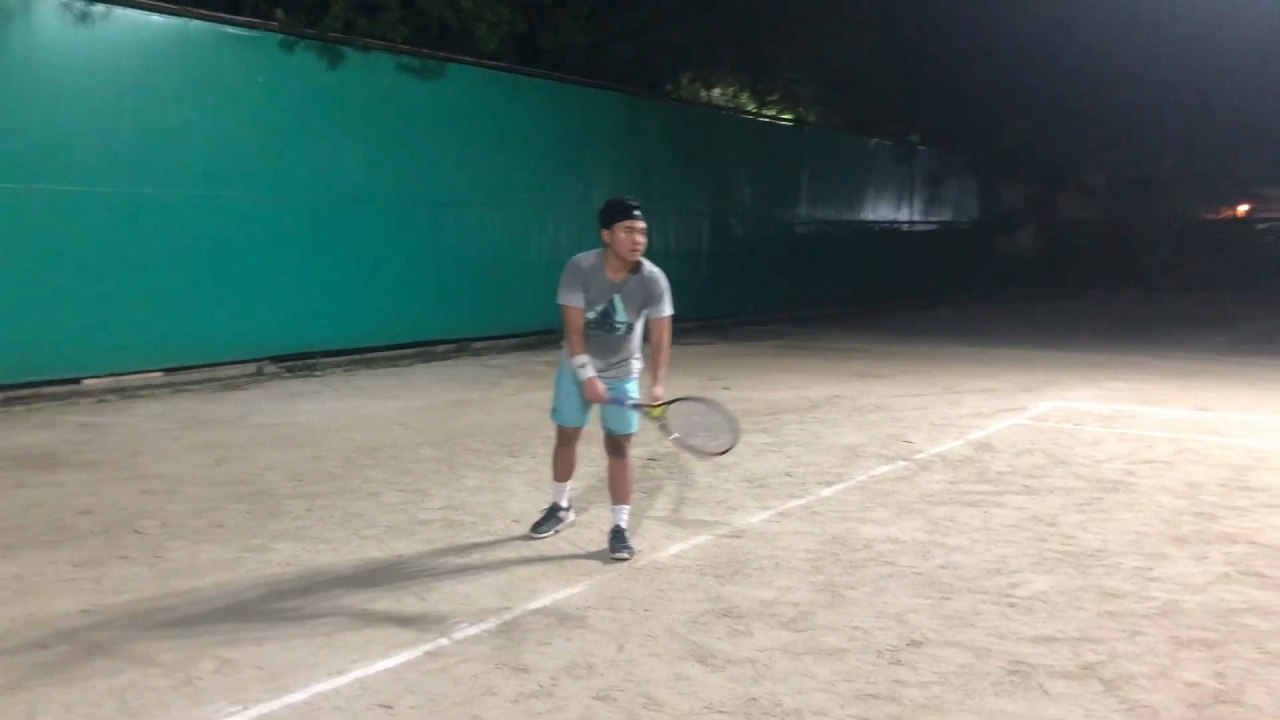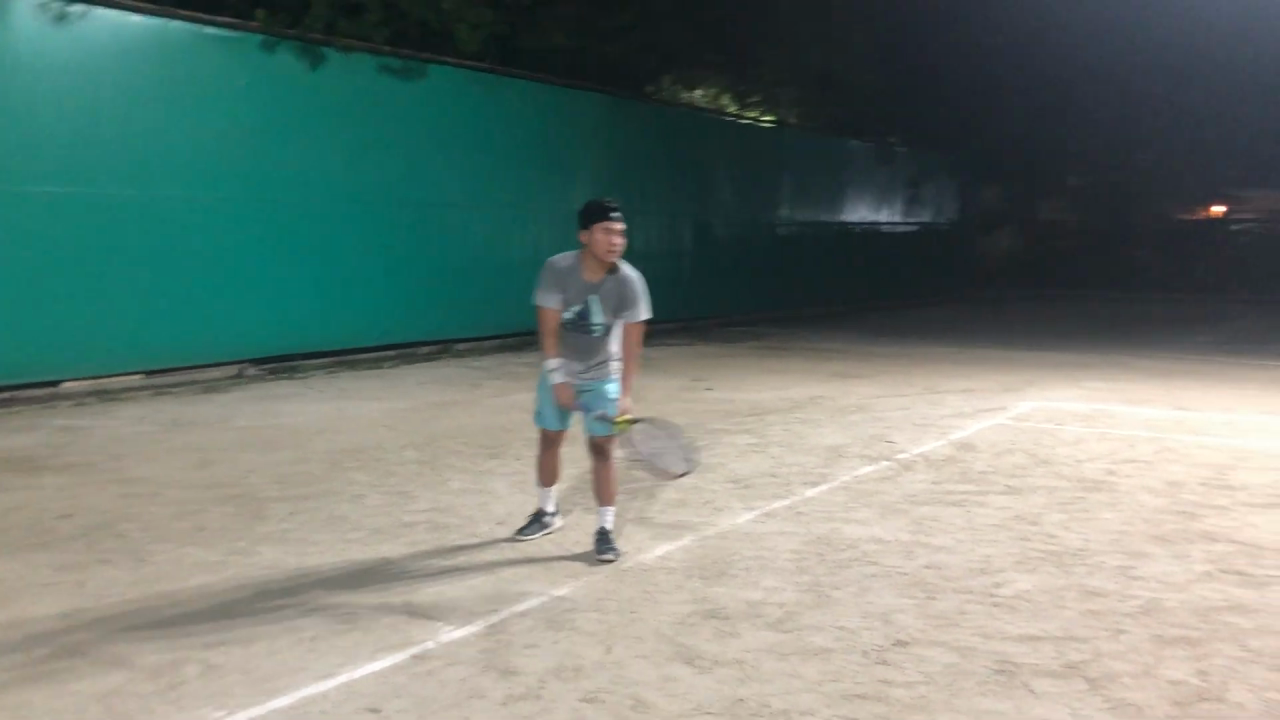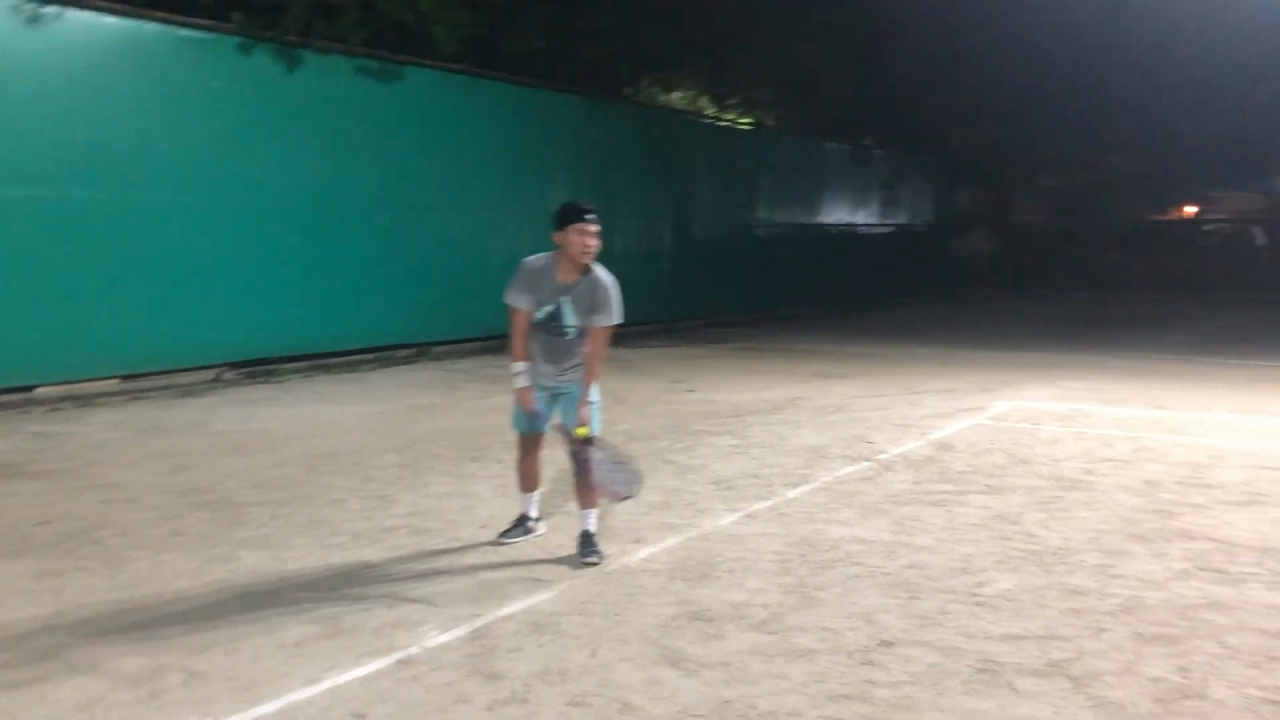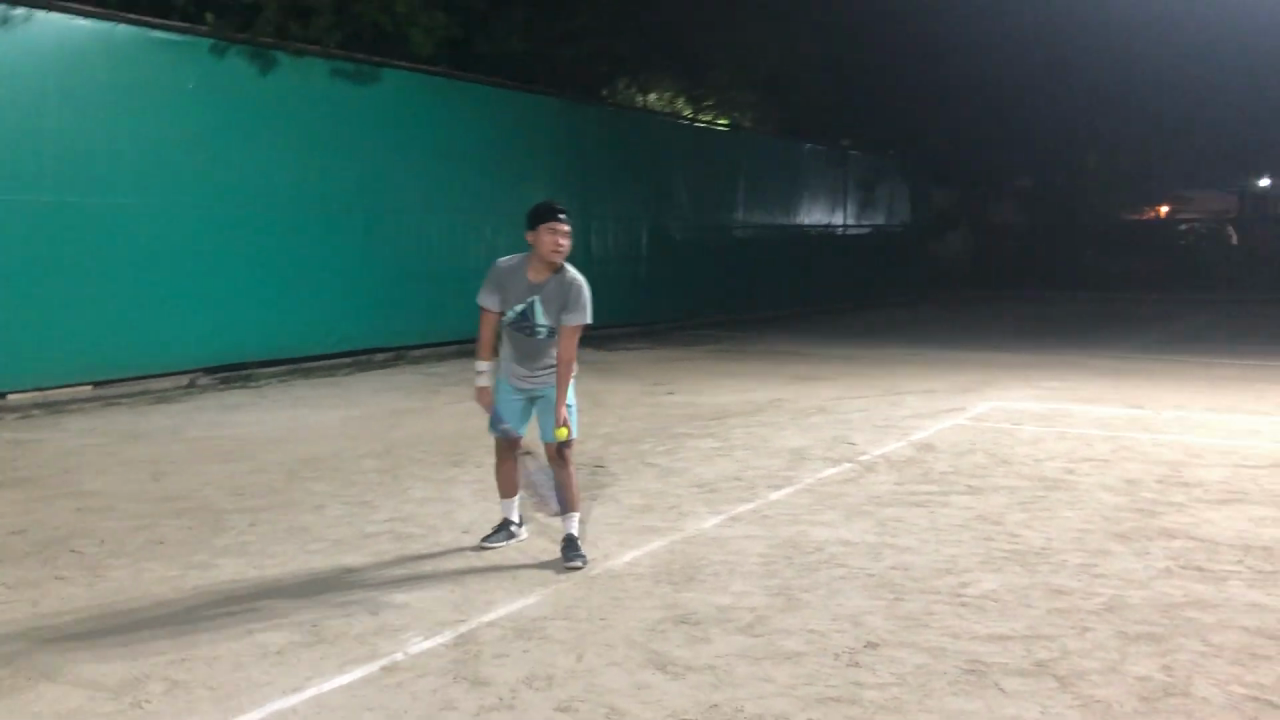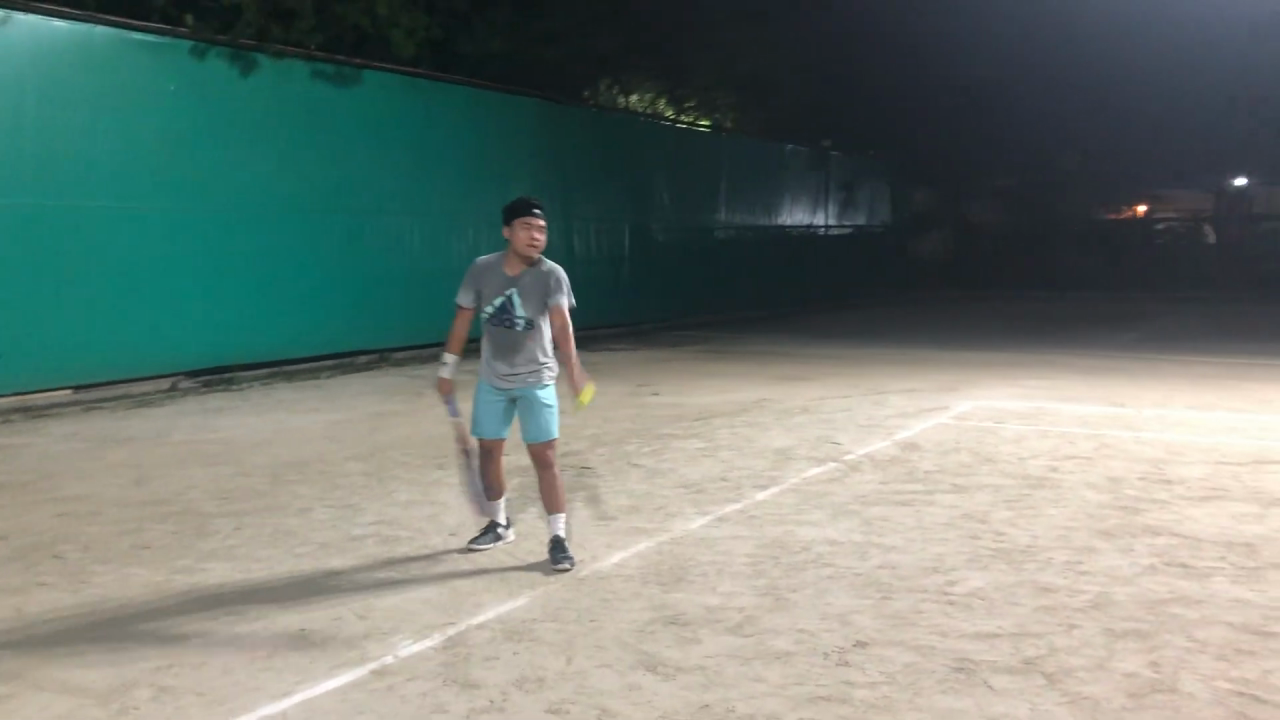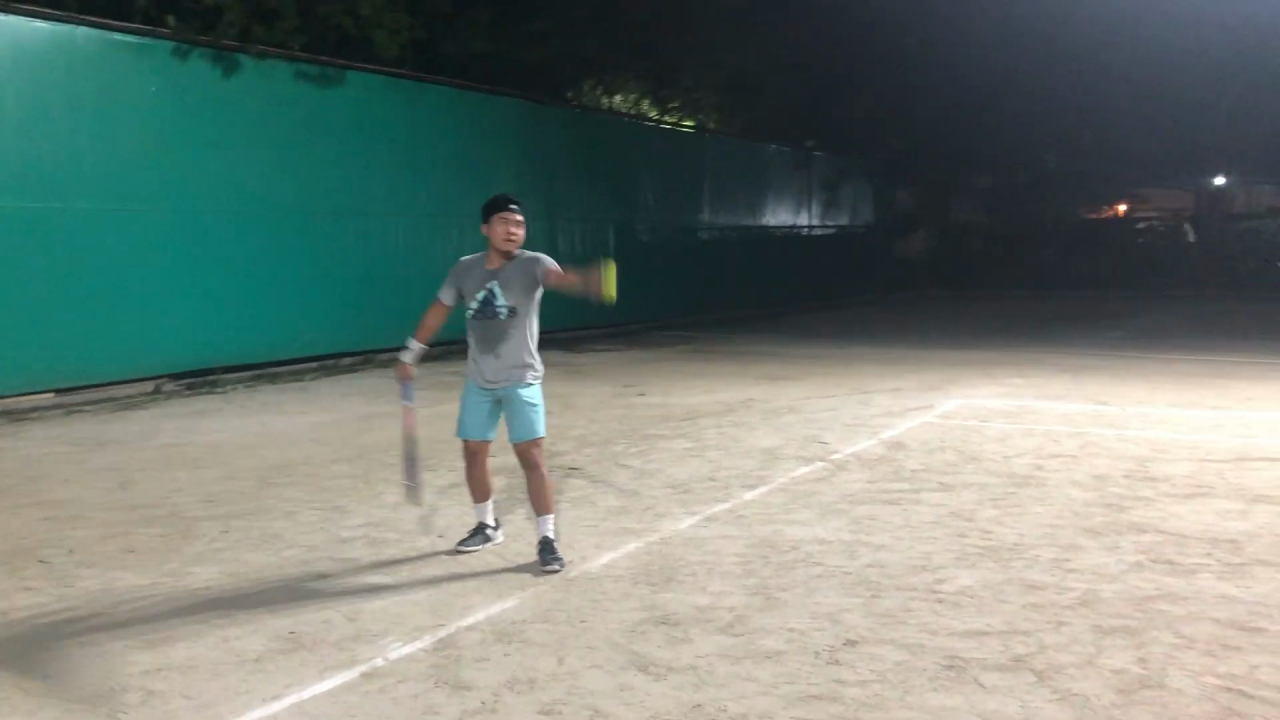
dt=0.1s
person 1, frame 1
left shoulder: (652, 280)
right shoulder: (579, 268)
left elbow: (660, 336)
right elbow: (574, 330)
left wrist: (657, 383)
right wrist: (587, 377)
left hip: (622, 373)
right hip: (578, 368)
left knee: (618, 447)
right knee: (566, 437)
left ankle: (619, 528)
right ankle: (560, 506)
person 1, frame 2
left shoulder: (629, 282)
right shoulder: (557, 270)
left elbow: (632, 342)
right elbow: (549, 330)
left wrist: (625, 393)
right wrist: (558, 379)
left hip: (603, 376)
right hip: (560, 373)
left knee: (602, 447)
right knee: (549, 440)
left ankle: (605, 529)
right ankle: (547, 512)
person 1, frame 3
left shoulder: (602, 285)
right shoulder: (531, 270)
left elbow: (596, 347)
right elbow: (519, 331)
left wrist: (585, 402)
right wrist: (521, 382)
left hip: (578, 379)
right hip: (536, 376)
left knee: (581, 451)
right knee: (528, 444)
left ankle: (588, 532)
right ankle: (530, 517)
person 1, frame 4
left shoulder: (574, 284)
right shoulder: (503, 272)
left elbow: (568, 346)
right elbow: (488, 327)
left wrist: (562, 402)
right wrist: (483, 380)
left hip: (553, 381)
right hip: (510, 379)
left knee: (559, 455)
right knee: (505, 448)
left ankle: (571, 536)
right ankle: (512, 522)
person 1, frame 5
left shoulder: (552, 275)
right shoulder: (481, 270)
left elbow: (561, 325)
right elbow: (462, 322)
left wrist: (573, 367)
right wrist: (447, 369)
left hip: (535, 381)
right hip: (492, 381)
left knee: (543, 456)
right knee: (488, 451)
left ankle: (558, 538)
right ankle: (499, 524)
person 1, frame 6
left shoulder: (532, 265)
right shoulder: (465, 269)
left elbow: (561, 278)
right elbow: (438, 310)
left wrist: (588, 281)
right wrist: (410, 353)
left hip: (521, 380)
right hip: (479, 381)
left knee: (531, 456)
right knee: (473, 453)
left ankle: (547, 540)
right ankle: (487, 526)
